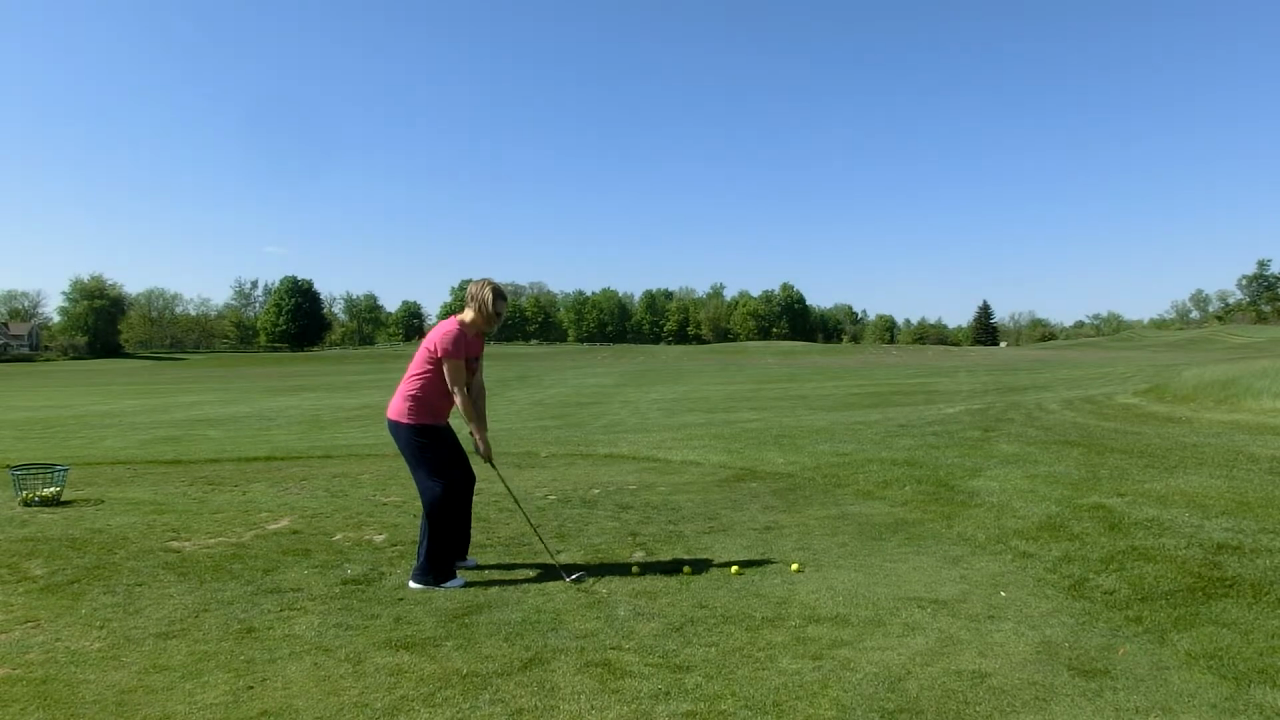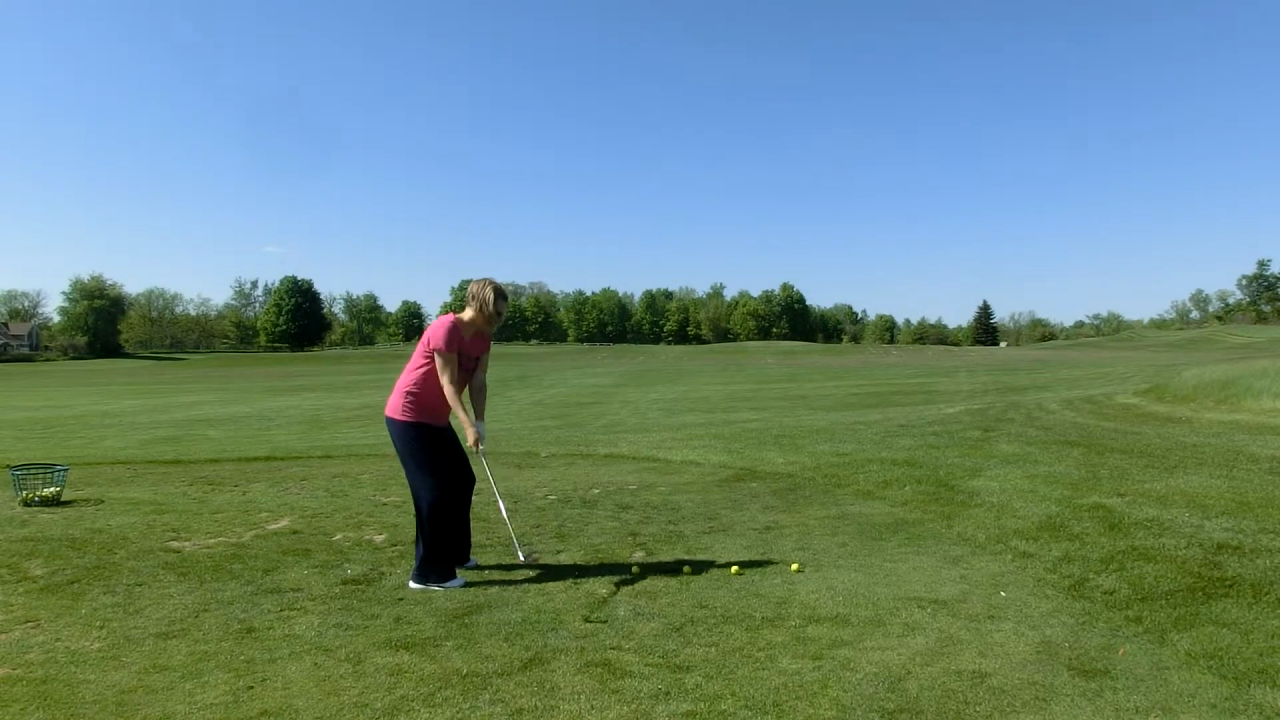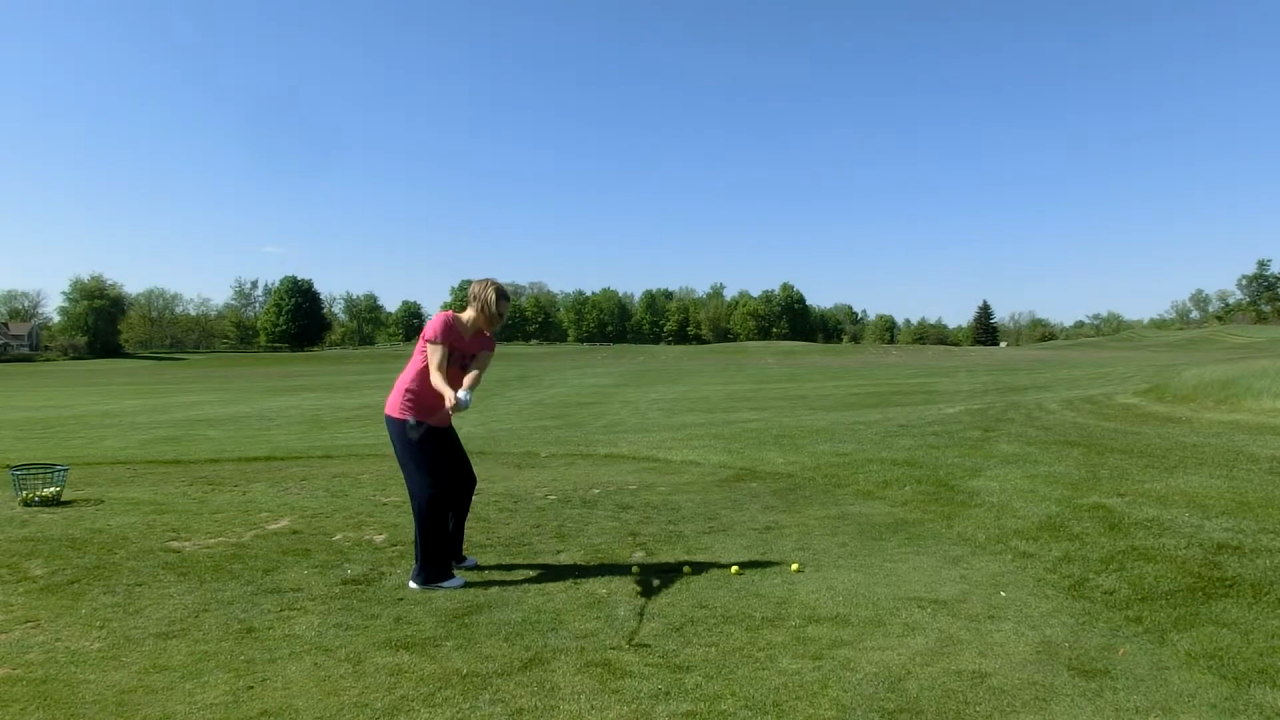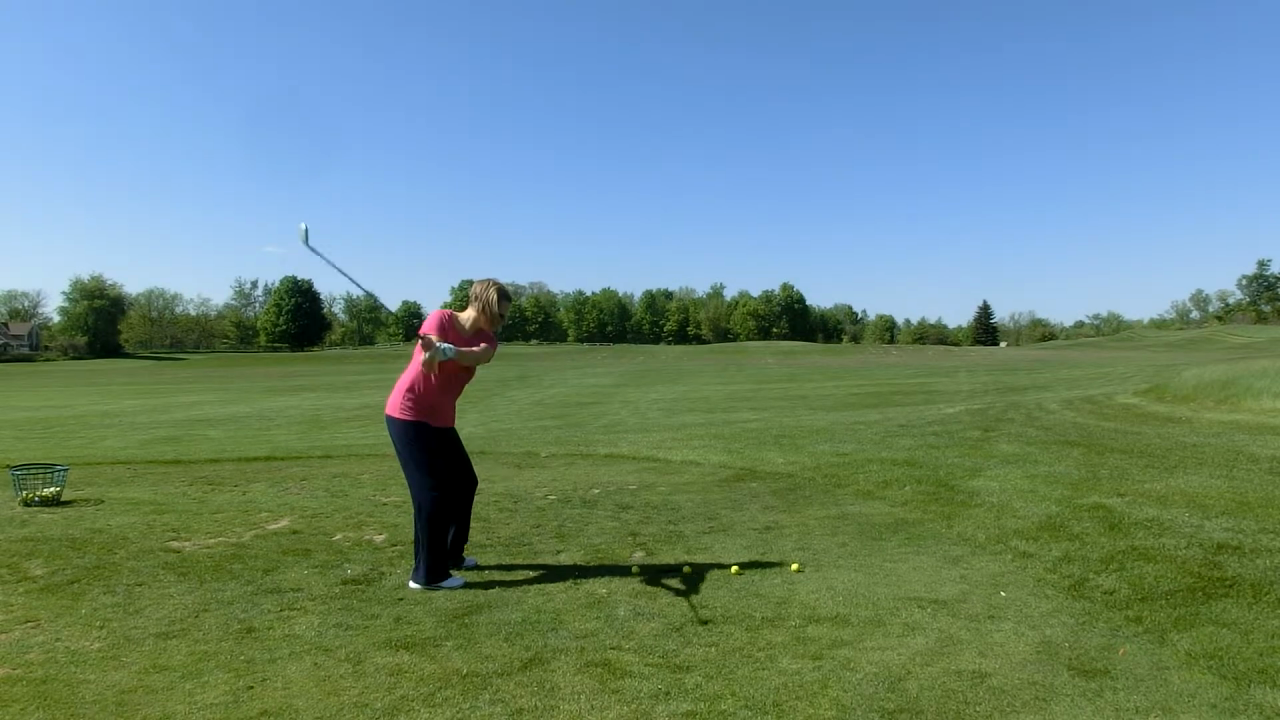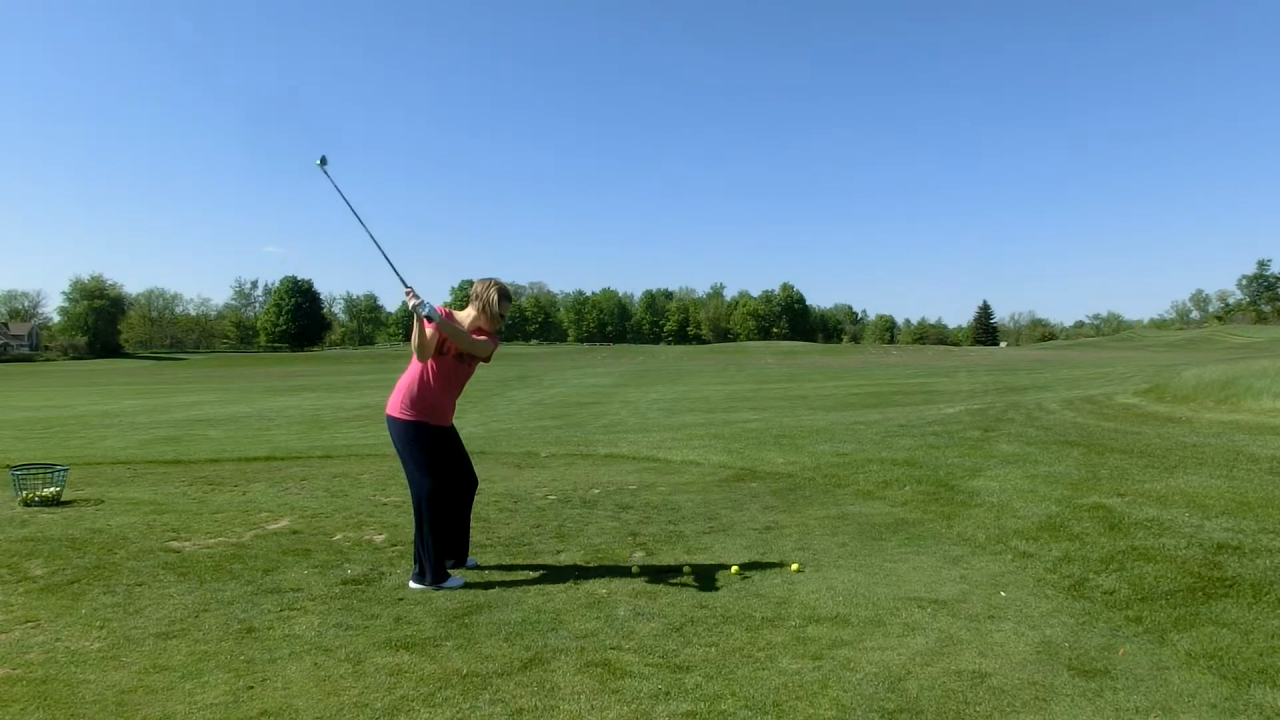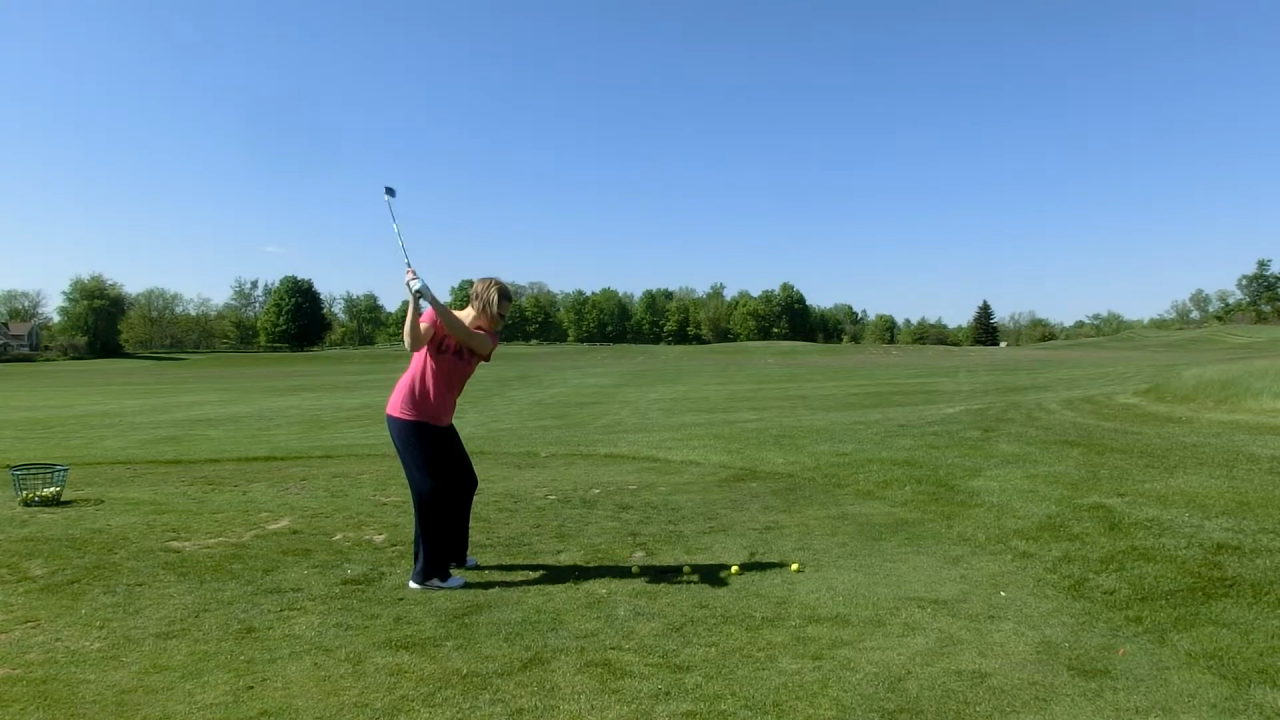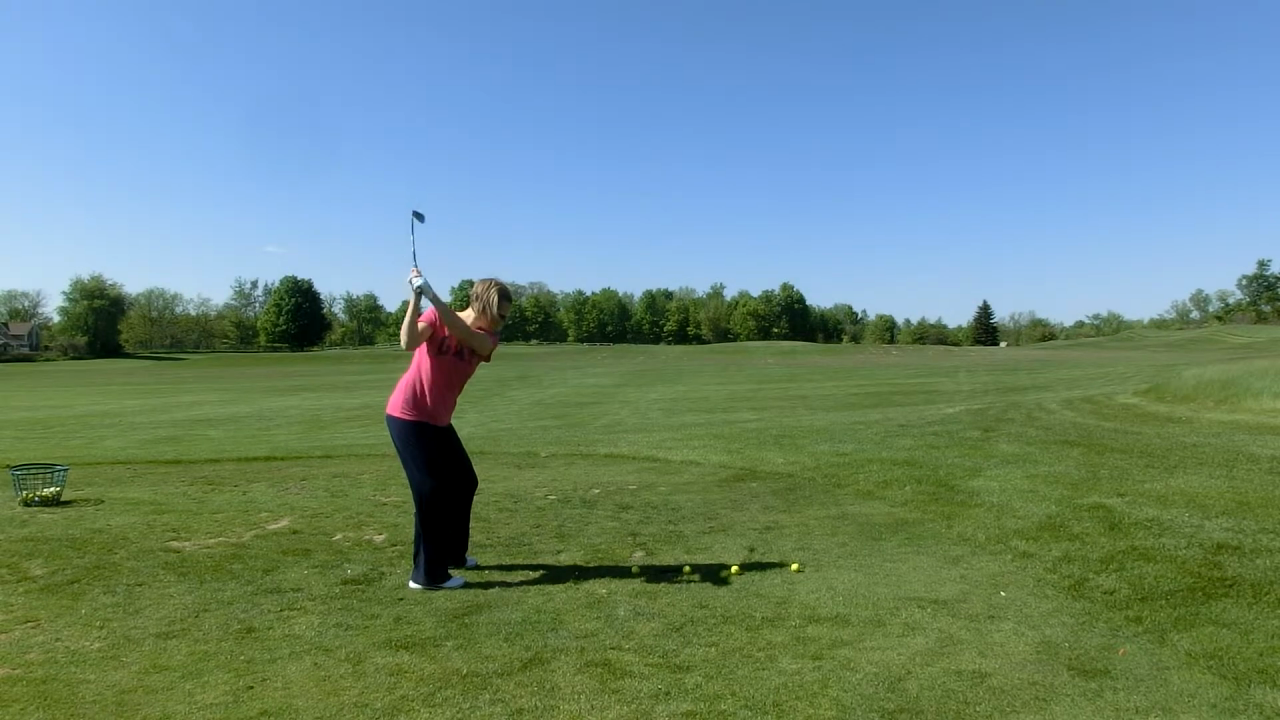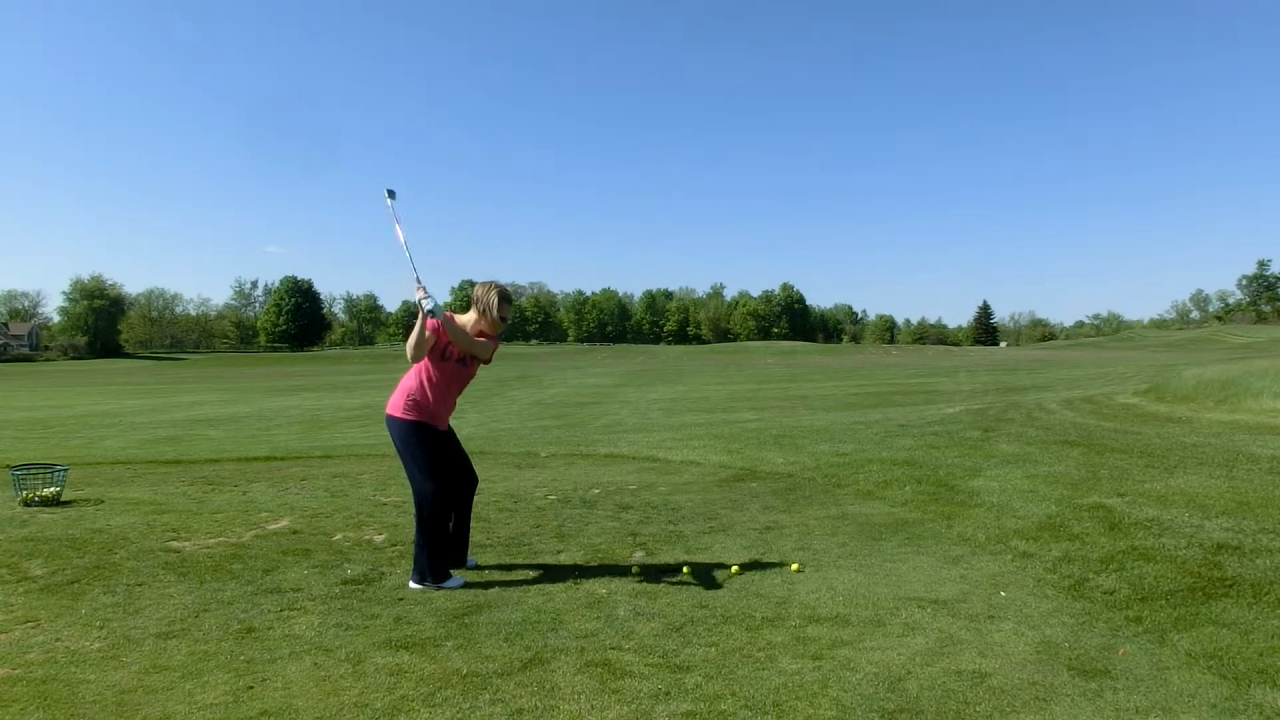
dt=0.1s
person 1, frame 1
left shoulder: (477, 337)
right shoulder: (451, 333)
left elbow: (477, 384)
right elbow: (457, 392)
left wrist: (483, 431)
right wrist: (479, 437)
left hip: (435, 420)
right hip: (410, 419)
left knee: (463, 480)
right knee: (440, 490)
left ankle: (452, 552)
right ankle: (428, 573)
person 1, frame 2
left shoulder: (482, 338)
right shoulder: (446, 328)
left elbow: (478, 382)
right elbow: (448, 385)
left wrist: (479, 422)
right wrist: (468, 426)
left hip: (435, 419)
right hip: (407, 417)
left knee: (462, 481)
right knee: (434, 490)
left ankle: (452, 553)
right ankle: (428, 573)
person 1, frame 3
left shoulder: (486, 340)
right shoulder: (442, 322)
left elbow: (476, 371)
right elbow: (436, 374)
left wrist: (464, 395)
right wrist: (450, 396)
left hip: (439, 418)
right hip: (406, 415)
left knee: (463, 482)
right knee: (429, 490)
left ankle: (449, 553)
right ankle: (427, 573)
person 1, frame 4
left shoulder: (487, 340)
right shoulder: (440, 319)
left elbow: (472, 358)
right elbow: (428, 362)
left wrist: (445, 351)
right wrist: (432, 350)
left hip: (440, 420)
right hip: (407, 415)
left knee: (464, 483)
right knee: (431, 491)
left ankle: (449, 554)
right ankle: (427, 574)
person 1, frame 5
left shoulder: (488, 339)
right shoulder: (439, 315)
left elbow: (464, 342)
right elbow: (421, 351)
left wrist: (432, 315)
right wrist: (422, 312)
left hip: (441, 420)
right hip: (408, 416)
left knee: (464, 483)
right knee: (431, 490)
left ankle: (451, 554)
right ankle: (427, 573)
person 1, frame 6
left shoulder: (487, 338)
right shoulder: (434, 313)
left elbow: (463, 336)
right elbow: (413, 344)
left wrist: (430, 301)
right wrist: (414, 302)
left hip: (440, 420)
right hip: (408, 415)
left knee: (463, 483)
right knee: (431, 490)
left ankle: (450, 553)
right ankle: (427, 573)
person 1, frame 7
left shoulder: (487, 339)
right shoulder: (434, 315)
left elbow: (464, 335)
right elbow: (409, 343)
left wrist: (433, 298)
right wrist: (416, 299)
left hip: (438, 419)
right hip: (408, 415)
left knee: (464, 482)
right knee: (431, 490)
left ankle: (451, 553)
right ankle: (428, 574)
person 1, frame 8
left shoulder: (487, 342)
right shoulder: (437, 321)
left elbow: (468, 345)
right elbow: (414, 356)
left wrist: (440, 315)
right wrist: (424, 314)
left hip: (437, 420)
right hip: (407, 416)
left knee: (464, 482)
right knee: (432, 491)
left ankle: (451, 553)
right ankle: (427, 573)
